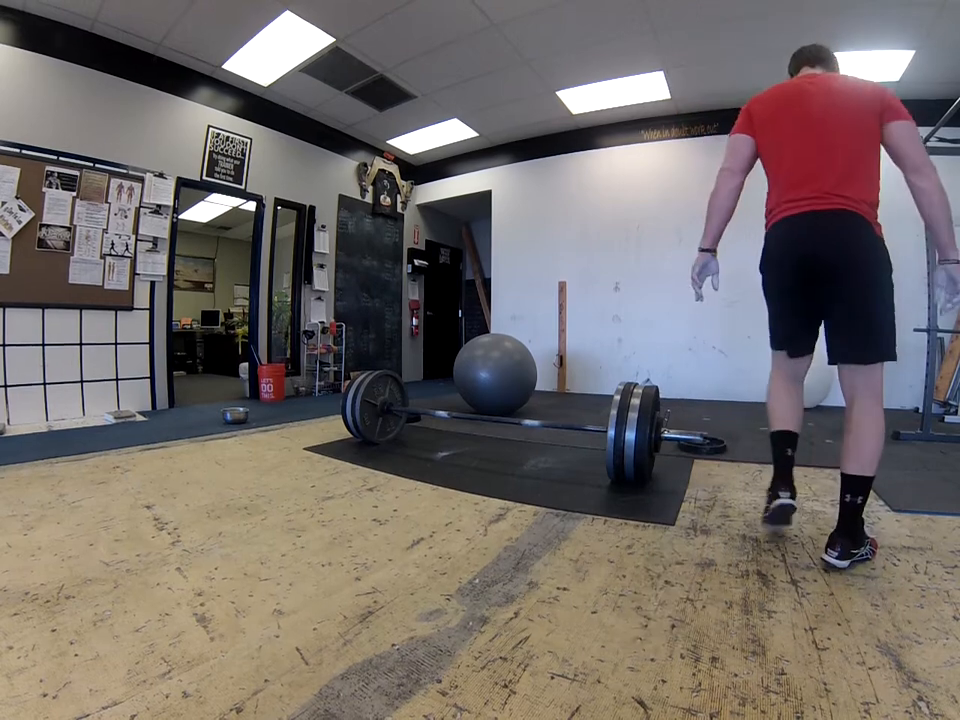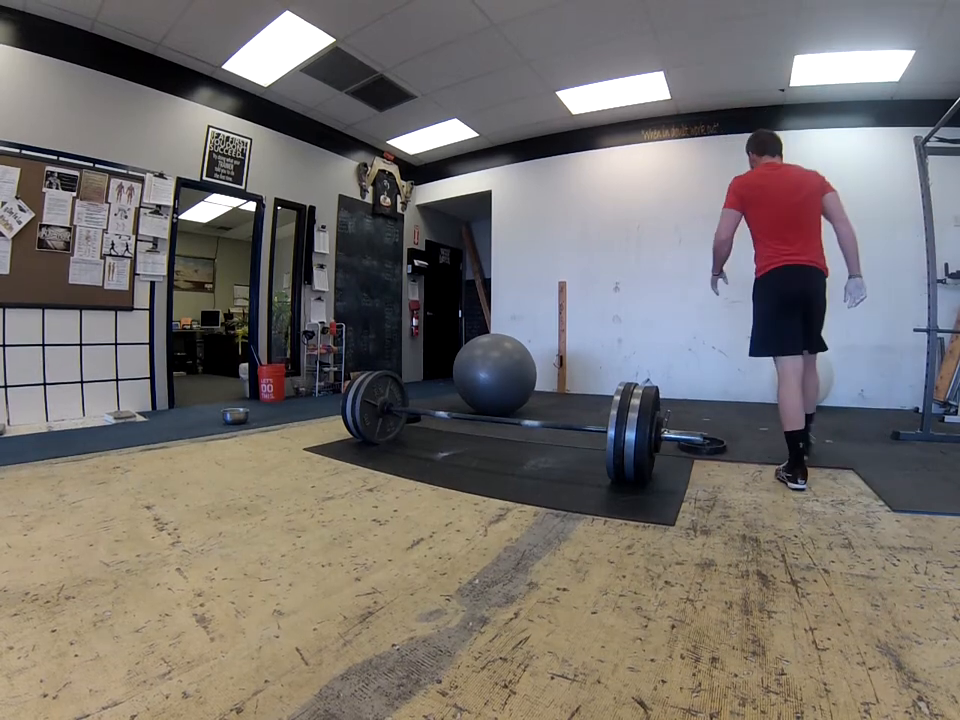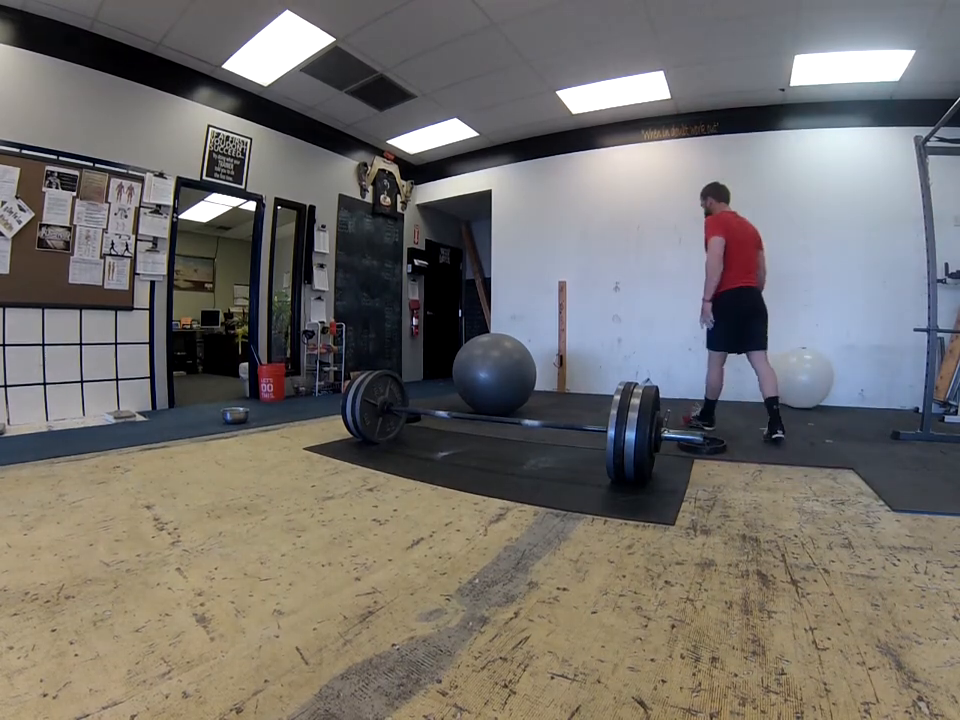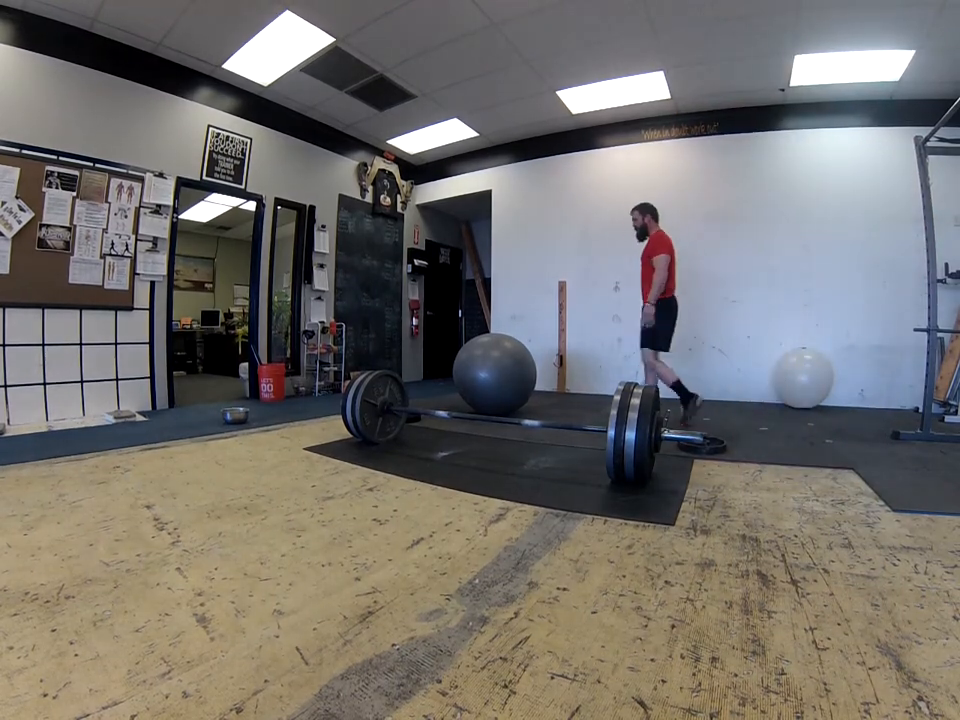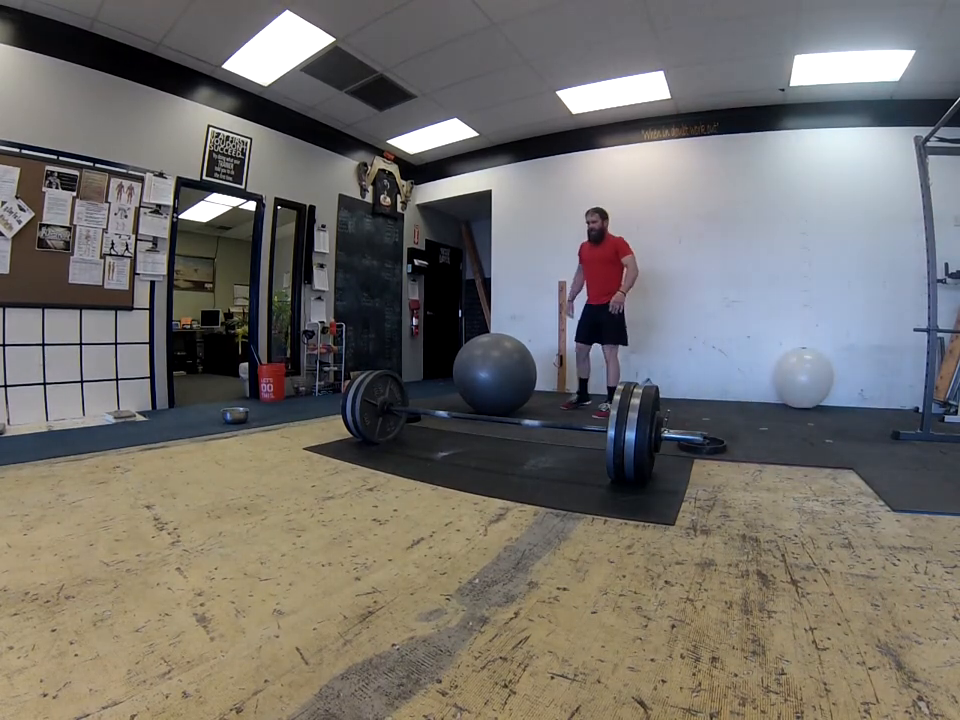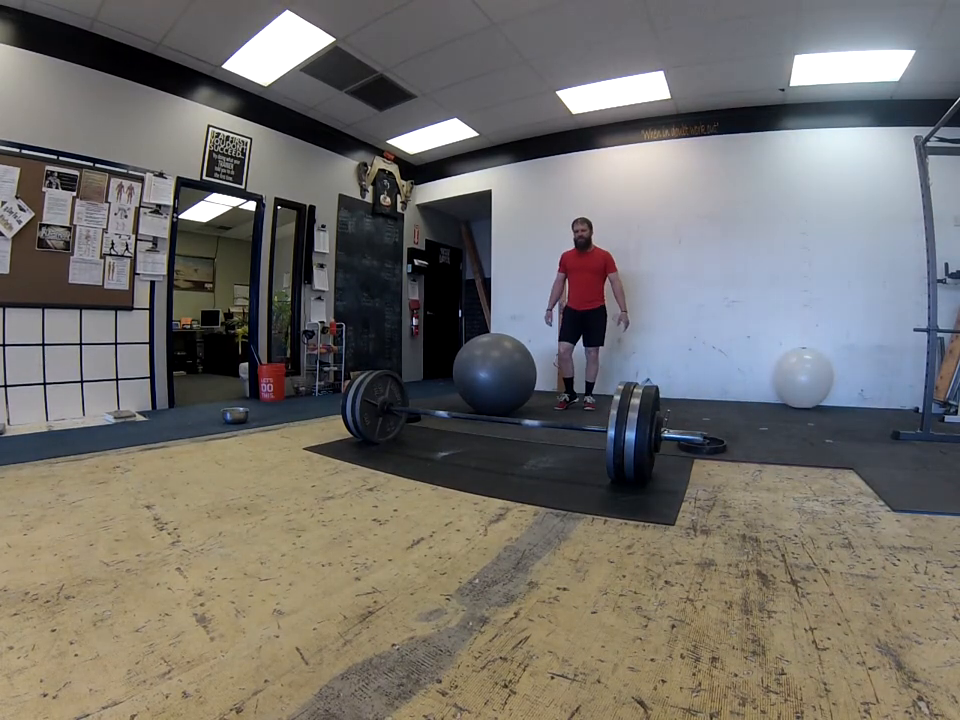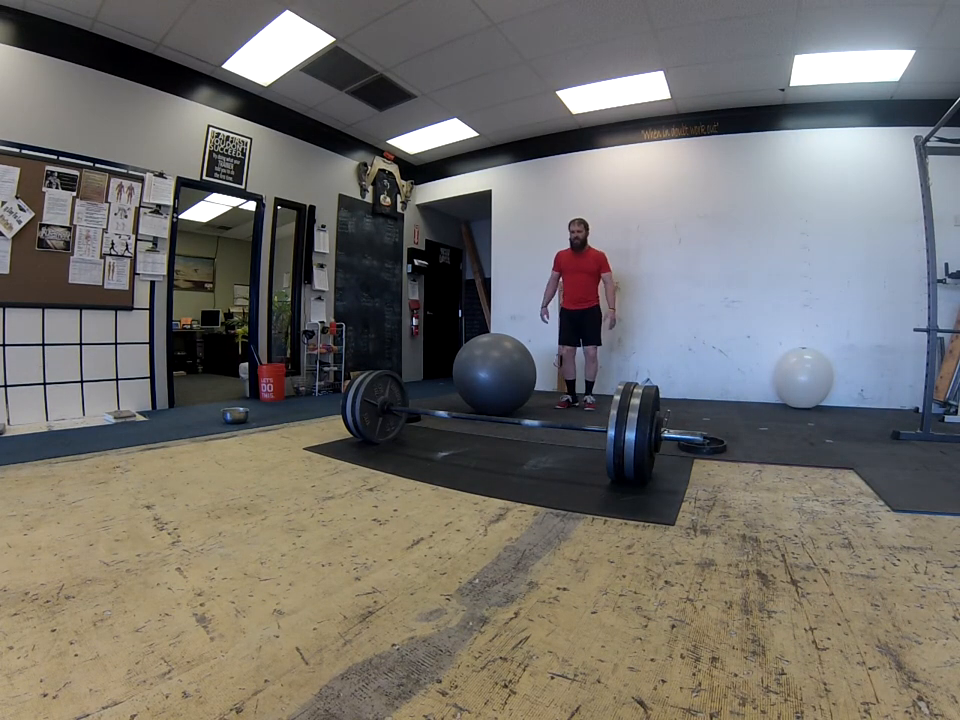
dt=0.7s
person 1, frame 1
left shoulder: (761, 104)
right shoulder: (872, 95)
left elbow: (729, 176)
left wrist: (707, 247)
left hip: (786, 241)
right hip: (853, 239)
left knee: (787, 366)
right knee: (864, 391)
left ankle: (783, 481)
right ankle: (847, 532)
person 1, frame 2
left shoulder: (743, 184)
right shoulder: (813, 178)
left elbow: (723, 237)
right elbow: (843, 226)
left wrist: (717, 271)
right wrist: (855, 275)
left hip: (774, 281)
right hip: (813, 278)
left knee: (788, 374)
right knee: (808, 363)
left ankle: (797, 466)
right ankle: (802, 439)
person 1, frame 3
left shoulder: (715, 222)
right shoulder: (750, 227)
left elbow: (716, 260)
right elbow: (761, 270)
left wrist: (707, 299)
left hip: (728, 299)
right hip: (753, 299)
left knee: (716, 361)
right knee: (760, 361)
left ankle: (706, 416)
right ankle: (775, 423)
person 1, frame 4
left shoulder: (657, 240)
right shoulder: (657, 241)
left elbow: (661, 274)
left wrist: (649, 303)
left hip: (660, 306)
right hip: (659, 306)
left knee: (649, 359)
right knee: (650, 358)
left ankle: (689, 398)
person 1, frame 5
left shoulder: (618, 243)
right shoulder: (584, 247)
left elbow: (632, 268)
left wrist: (622, 292)
right wrist: (570, 299)
left hip: (611, 307)
right hip: (591, 306)
left knee: (609, 353)
right knee: (580, 350)
left ankle: (609, 402)
right ankle: (582, 395)
person 1, frame 6
left shoulder: (604, 256)
right shoulder: (566, 257)
left elbow: (616, 284)
right elbow: (559, 283)
left wrist: (623, 311)
right wrist: (549, 308)
left hip: (596, 312)
right hip: (572, 311)
left knee: (592, 354)
right knee: (564, 351)
left ankle: (588, 396)
right ankle: (569, 393)
person 1, frame 7
left shoulder: (598, 256)
right shoulder: (561, 256)
left elbow: (608, 283)
right elbow: (553, 281)
left wrist: (611, 309)
right wrist: (544, 305)
left hip: (590, 311)
right hip: (568, 312)
left knee: (590, 354)
right knee: (566, 353)
left ankle: (588, 396)
right ankle: (571, 395)
